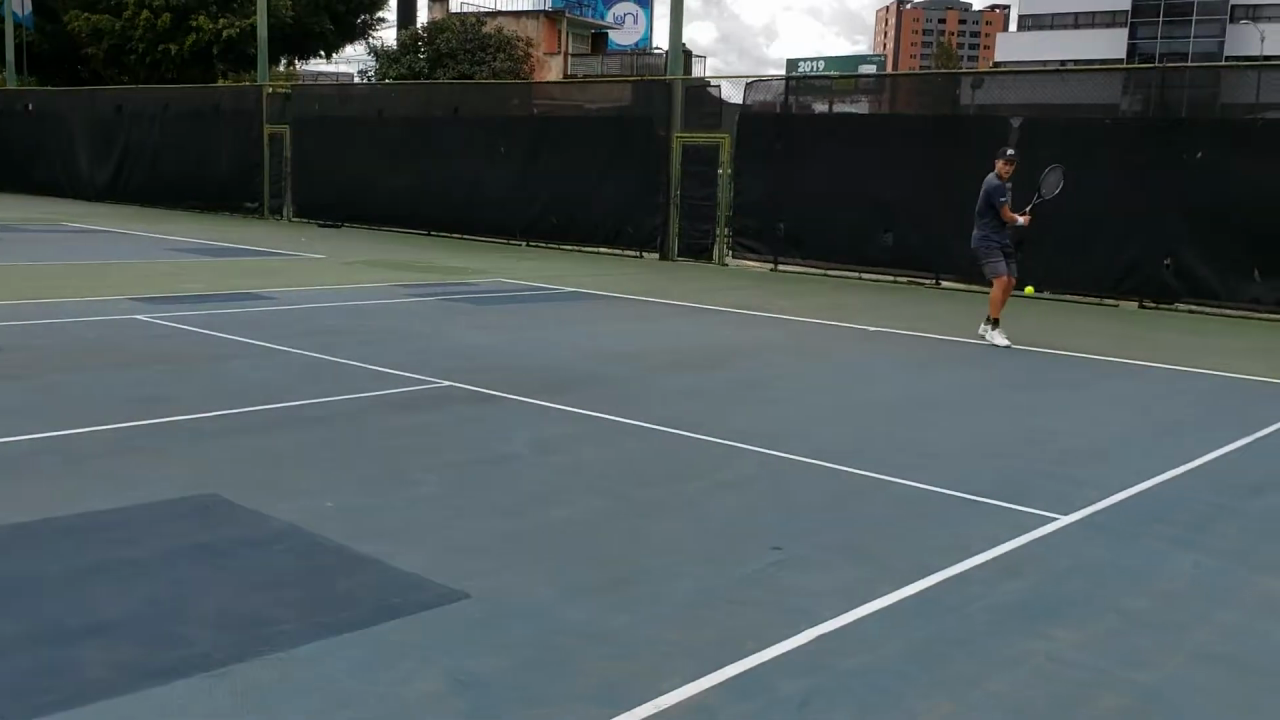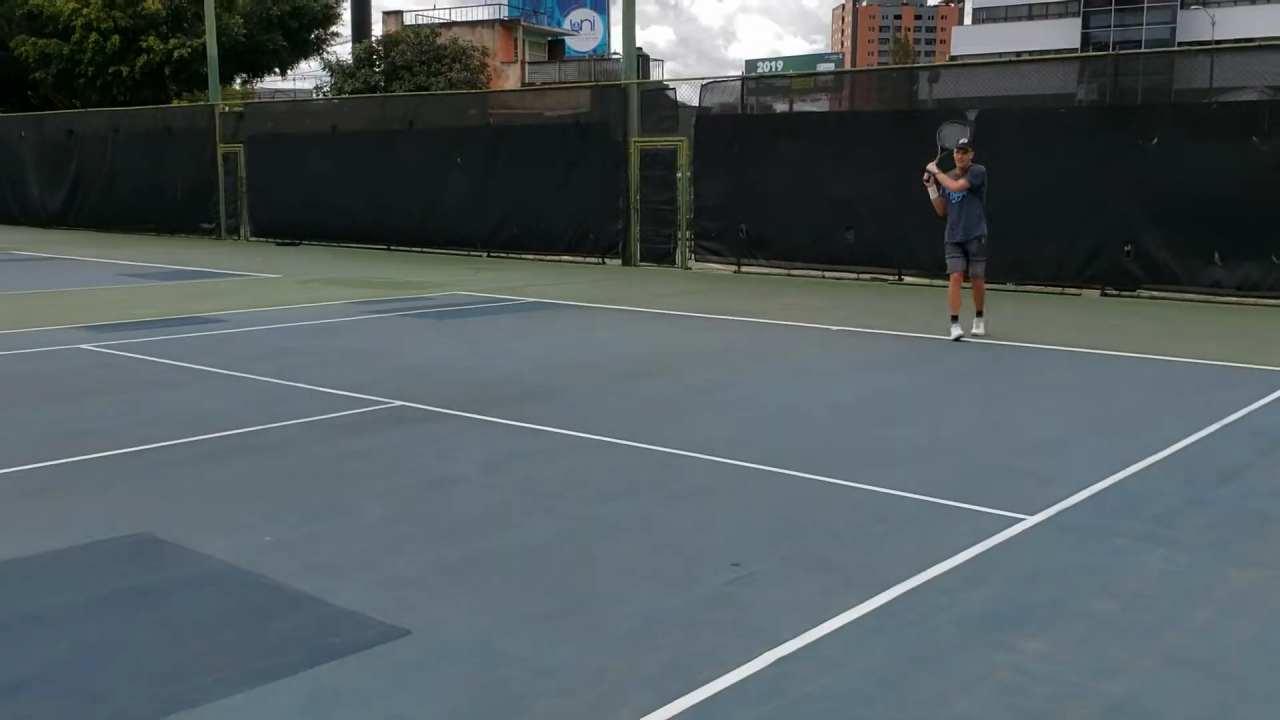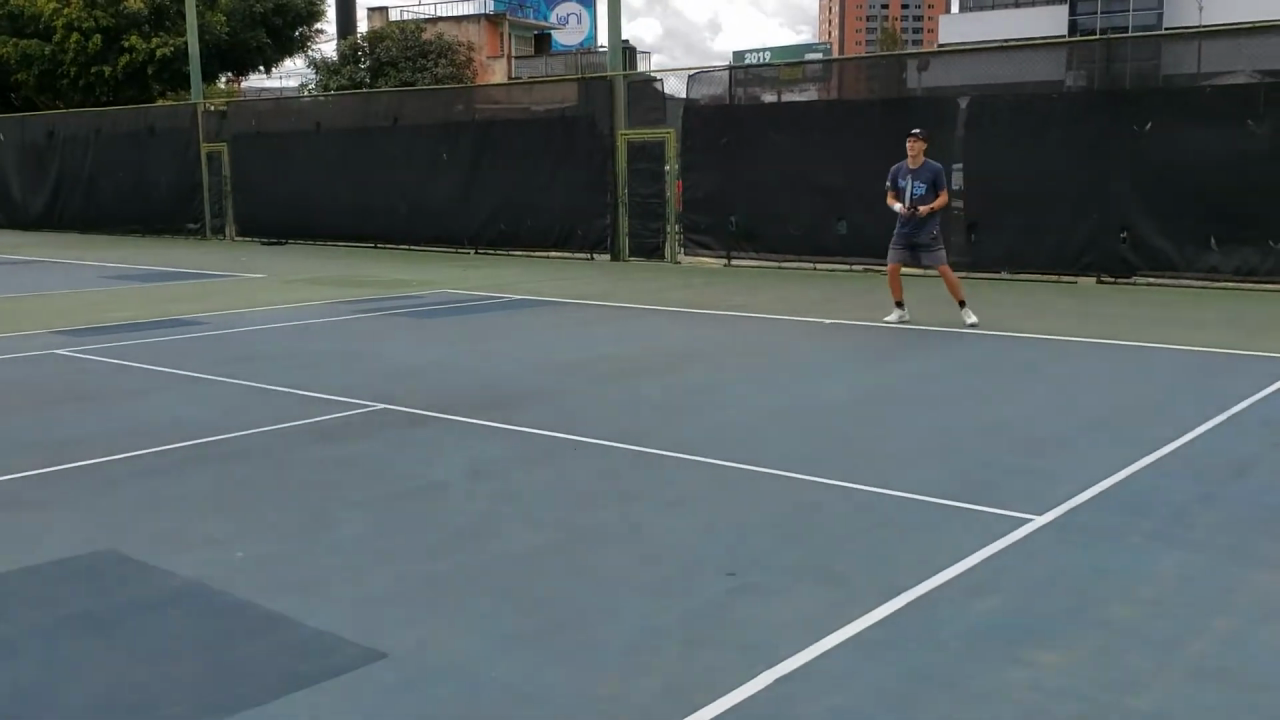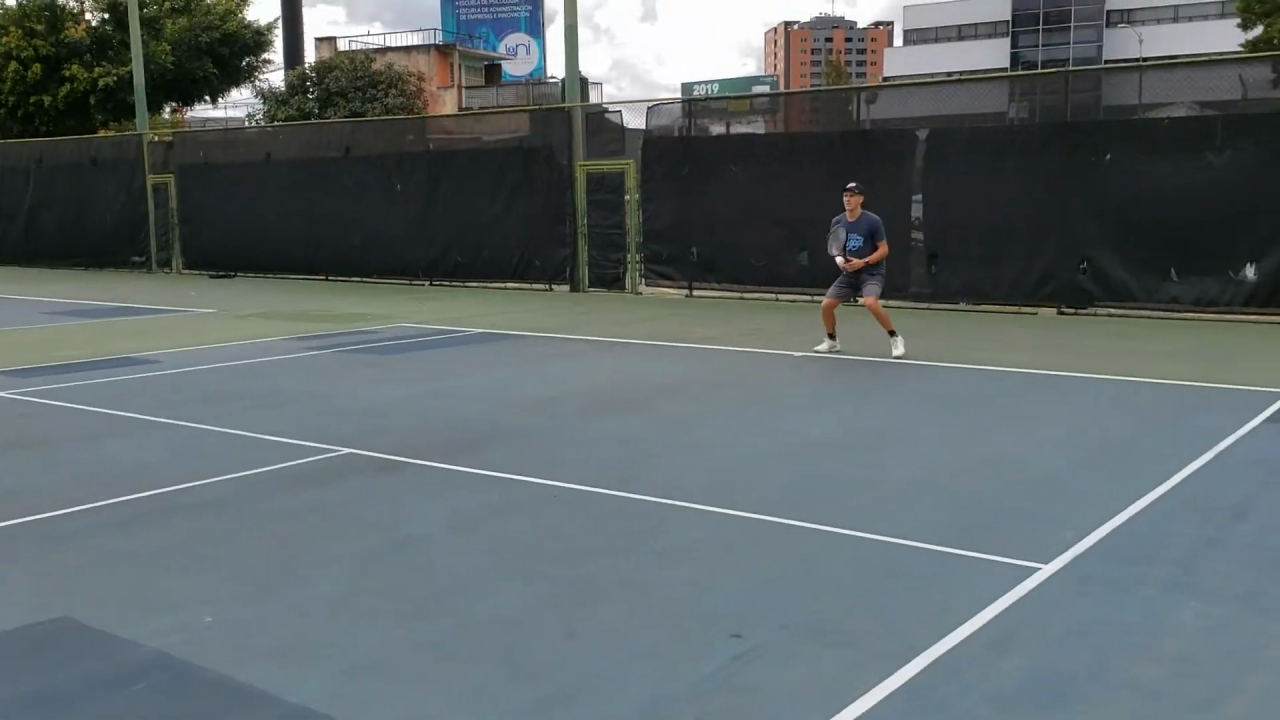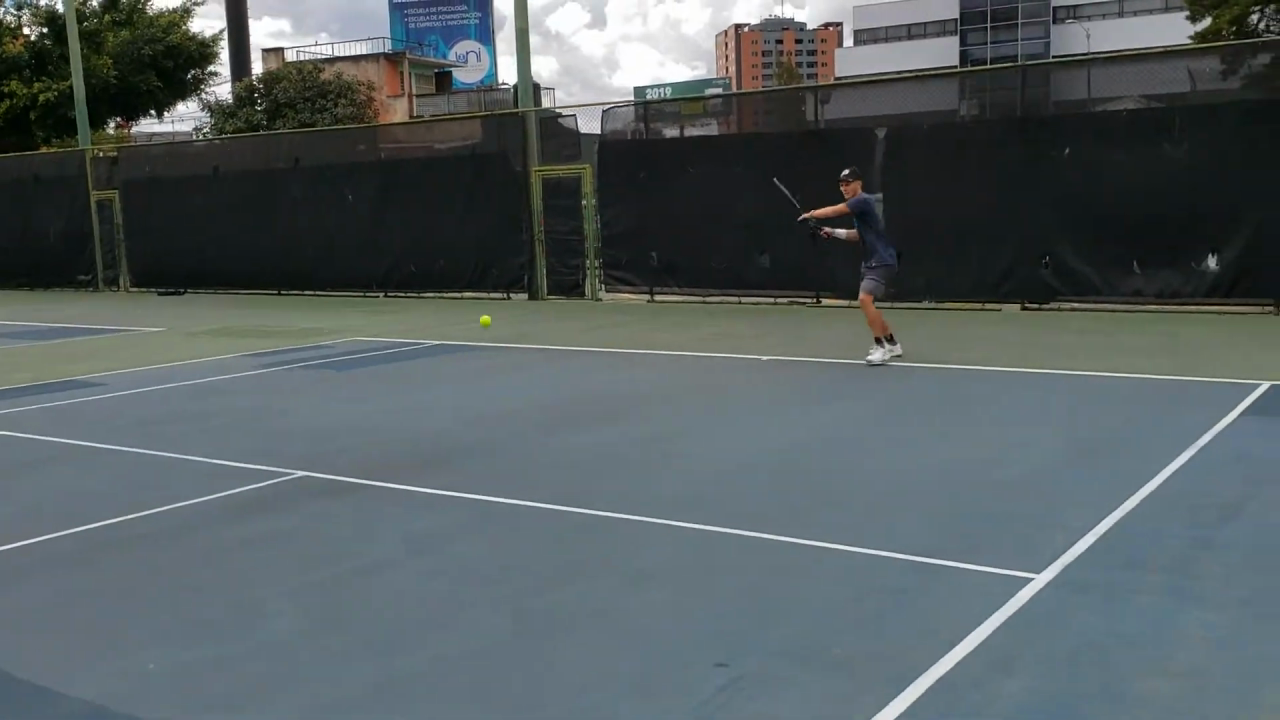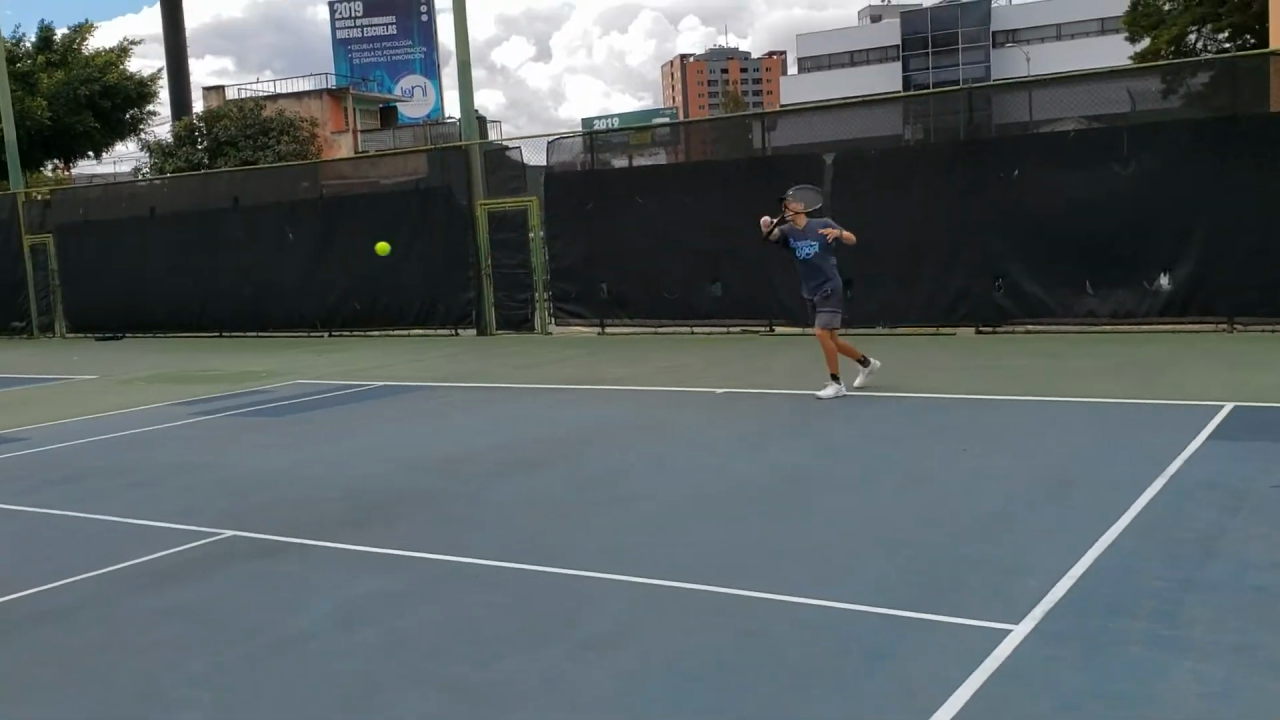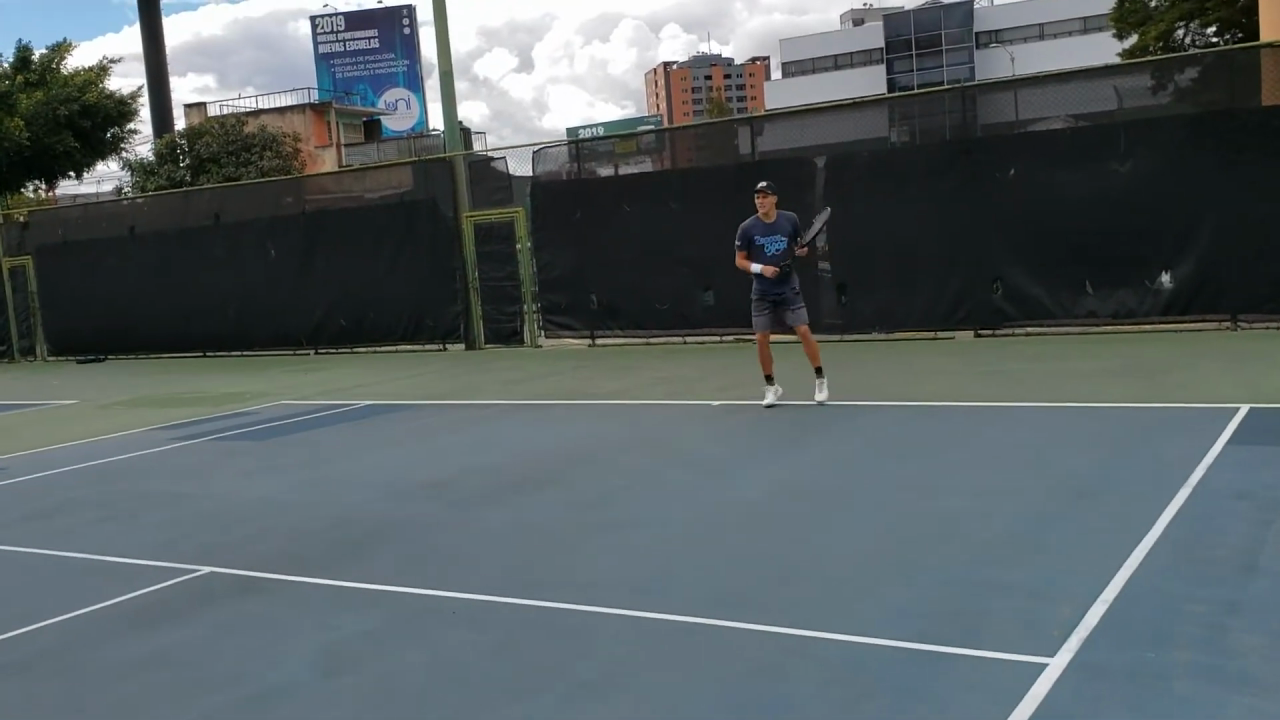
dt=0.7s
person 1, frame 1
left shoulder: (993, 179)
right shoulder: (996, 185)
right elbow: (1007, 216)
left wrist: (1017, 217)
right wrist: (1022, 221)
left hip: (1000, 240)
right hip: (986, 241)
left knee: (1009, 283)
right knee: (1001, 281)
left ankle: (988, 325)
right ankle: (993, 330)
person 1, frame 2
left shoulder: (978, 171)
right shoulder: (946, 177)
left elbow: (956, 187)
right elbow: (941, 211)
left wrist: (936, 171)
right wrist: (931, 187)
left hip: (975, 235)
right hip: (953, 236)
left knee: (978, 280)
right knee: (955, 278)
left ankle: (979, 319)
right ankle: (954, 325)
person 1, frame 3
left shoulder: (935, 169)
right shoulder: (896, 170)
left elbow: (944, 197)
right elbow: (890, 199)
left wrist: (929, 208)
right wrist: (899, 207)
left hip: (929, 229)
right hip: (904, 230)
left knee: (944, 271)
right knee: (892, 270)
left ankle: (965, 309)
right ankle: (900, 310)
person 1, frame 4
left shoulder: (873, 221)
right shoulder: (837, 222)
left elbow: (884, 250)
left wrist: (863, 262)
right wrist: (839, 260)
left hip: (871, 272)
right hip: (849, 273)
left knee: (871, 303)
right knee: (826, 305)
left ankle: (895, 338)
right ankle: (832, 341)
person 1, frame 5
left shoulder: (863, 200)
right shoulder: (859, 202)
left elbow: (833, 211)
left wrist: (810, 214)
right wrist: (834, 232)
left hip: (883, 262)
right hip: (874, 262)
left knee: (864, 299)
right knee: (867, 304)
left ankle: (881, 348)
right ankle: (892, 345)
person 1, frame 6
left shoulder: (823, 224)
right shoulder: (785, 231)
left elbow: (852, 240)
right elbow: (771, 235)
left wrist: (838, 233)
right wrist: (765, 224)
left hip: (829, 289)
right hip: (810, 294)
left knee: (822, 333)
right knee: (829, 338)
left ankle: (836, 383)
right ankle: (867, 364)
person 1, frame 7
left shoulder: (790, 219)
right shoulder: (747, 228)
left elbow: (800, 244)
right elbow: (739, 260)
left wrist: (803, 250)
right wrist: (760, 269)
left hip: (788, 287)
right hip: (762, 291)
left knee: (803, 331)
right knee: (762, 339)
left ankle: (820, 379)
right ankle: (772, 387)
